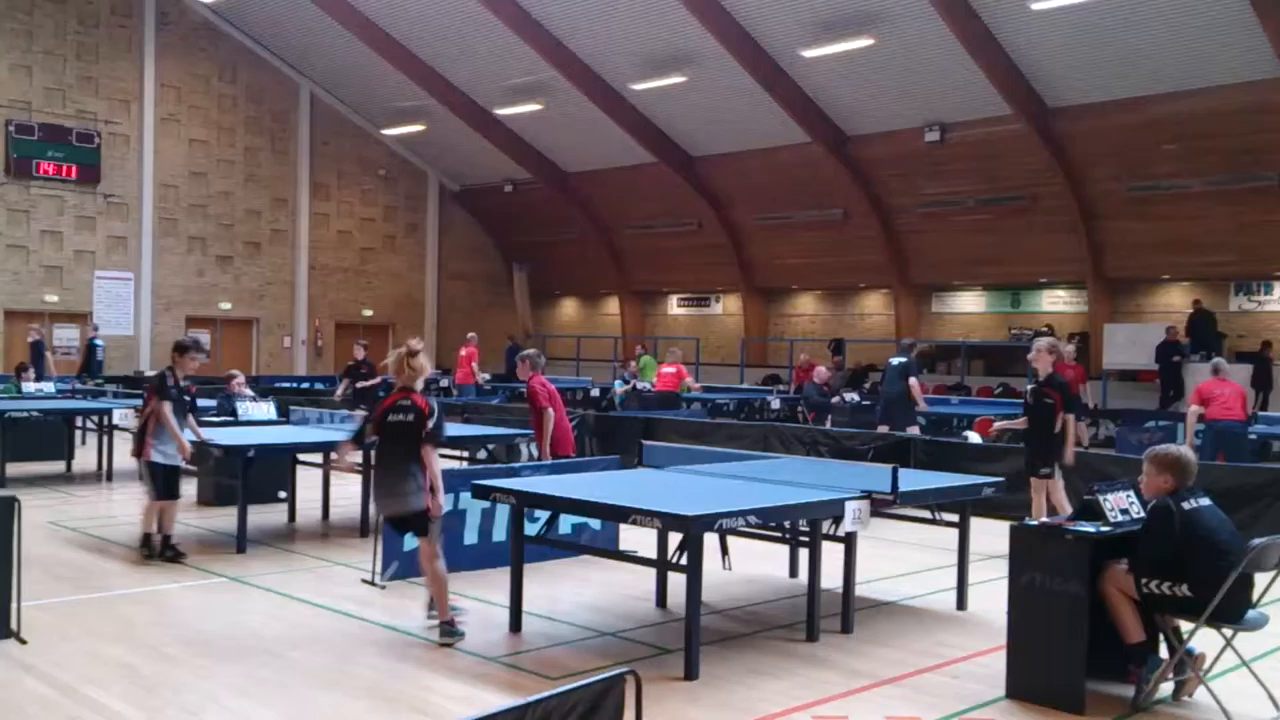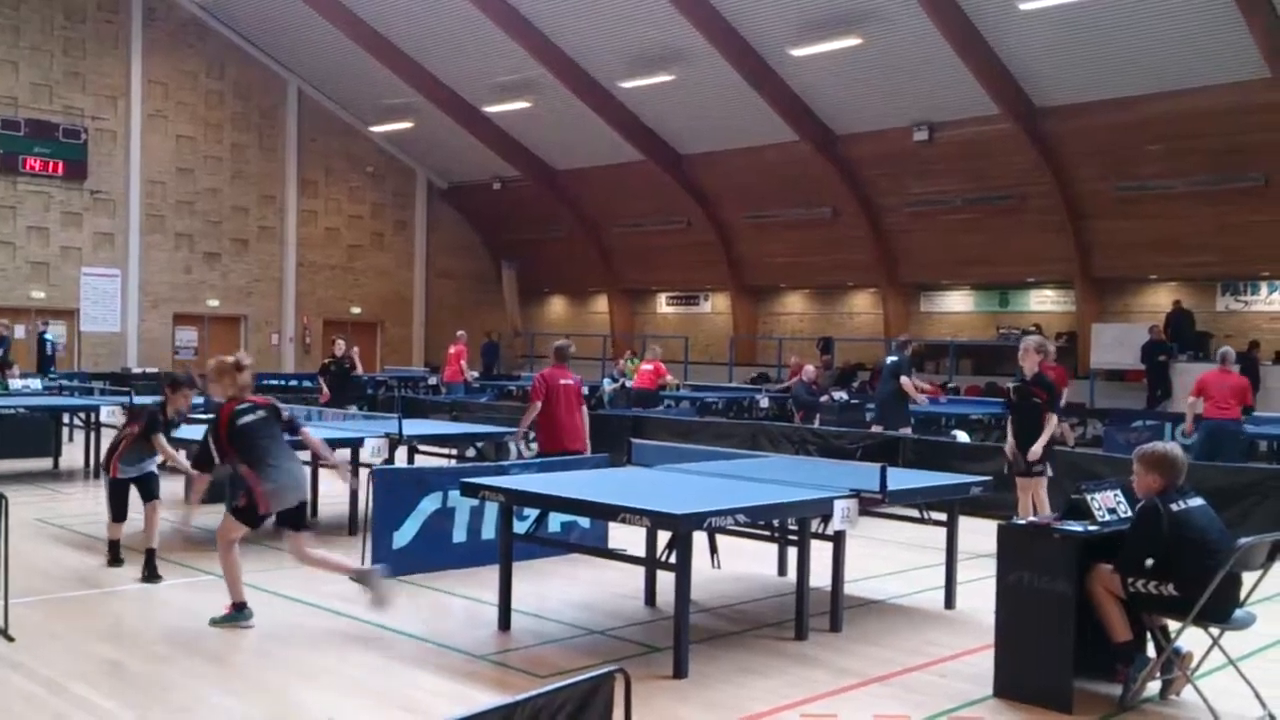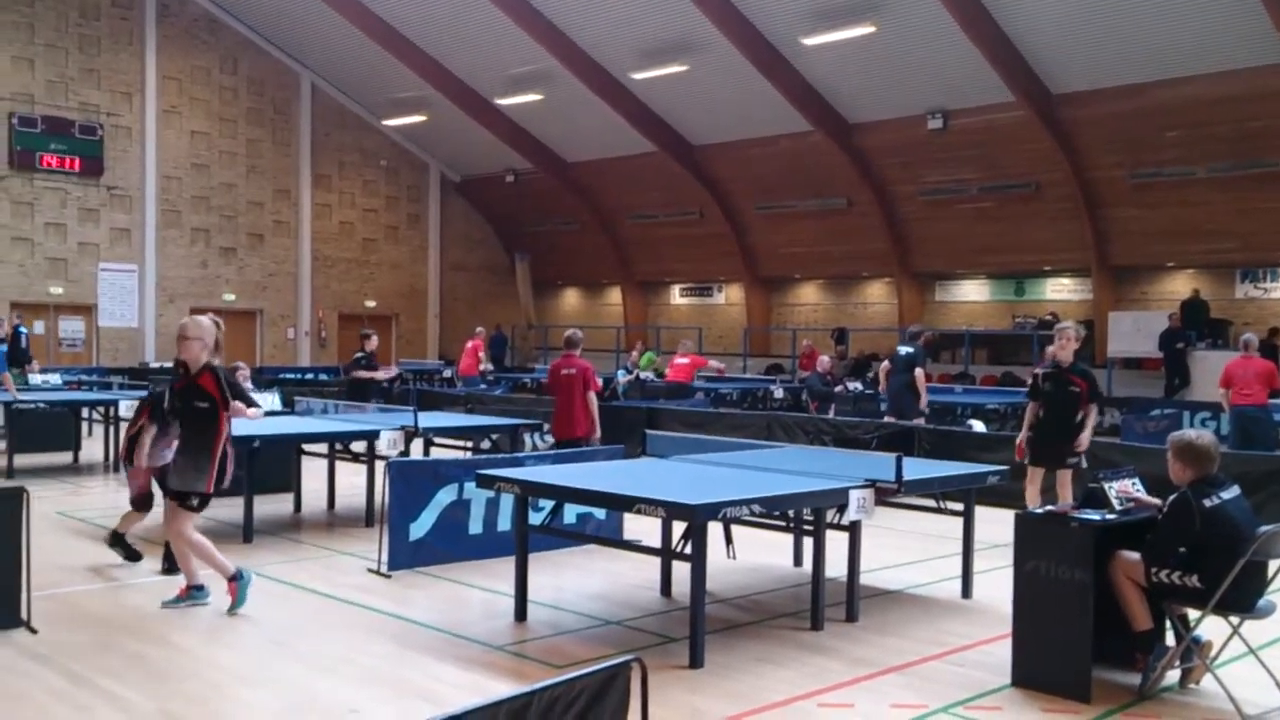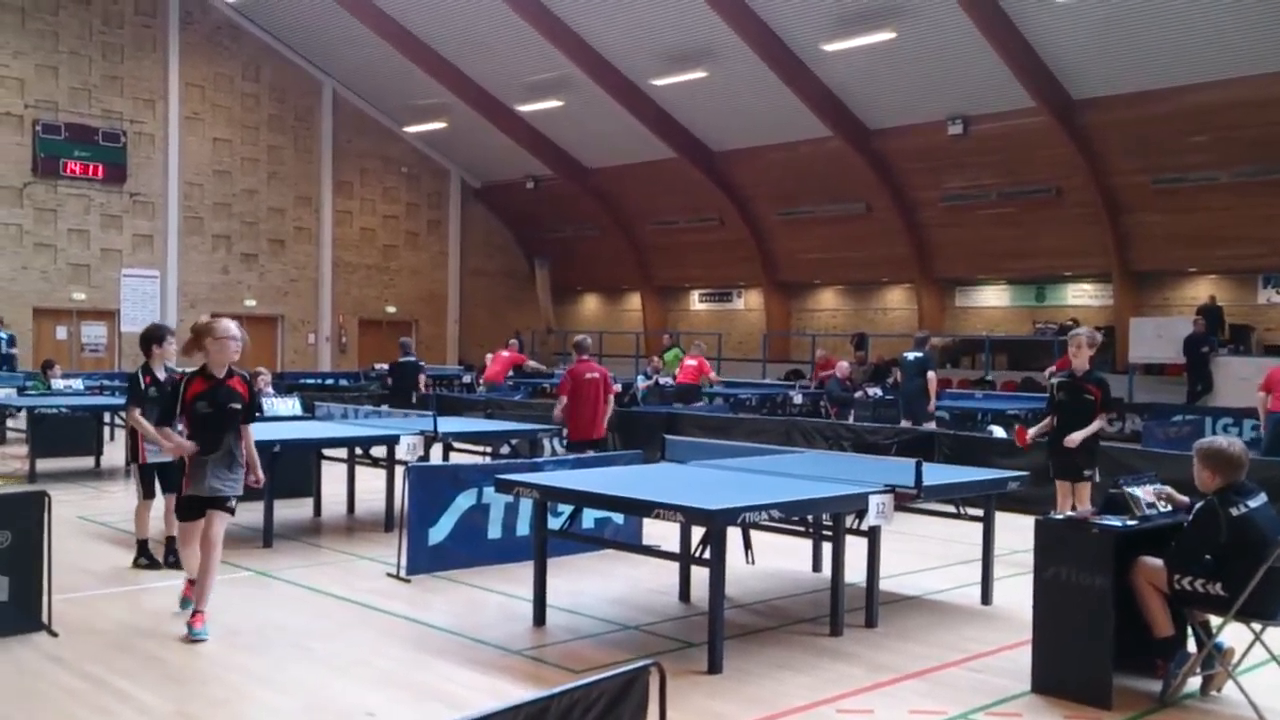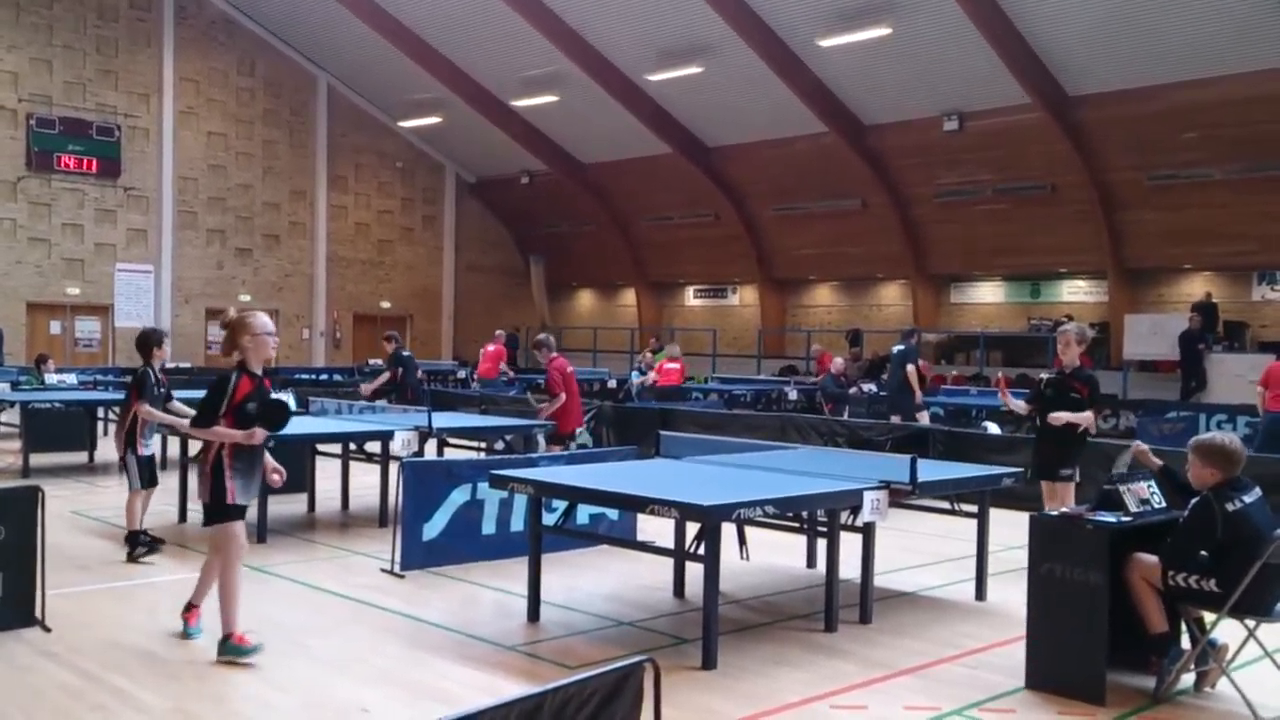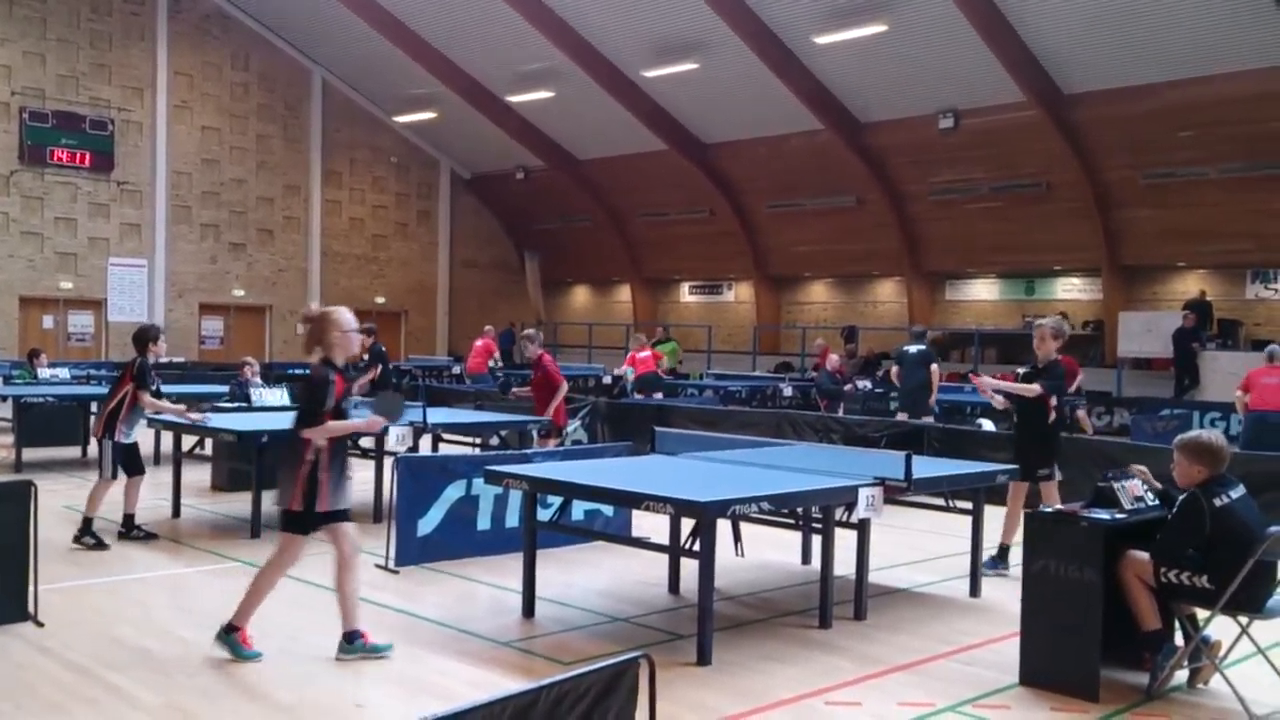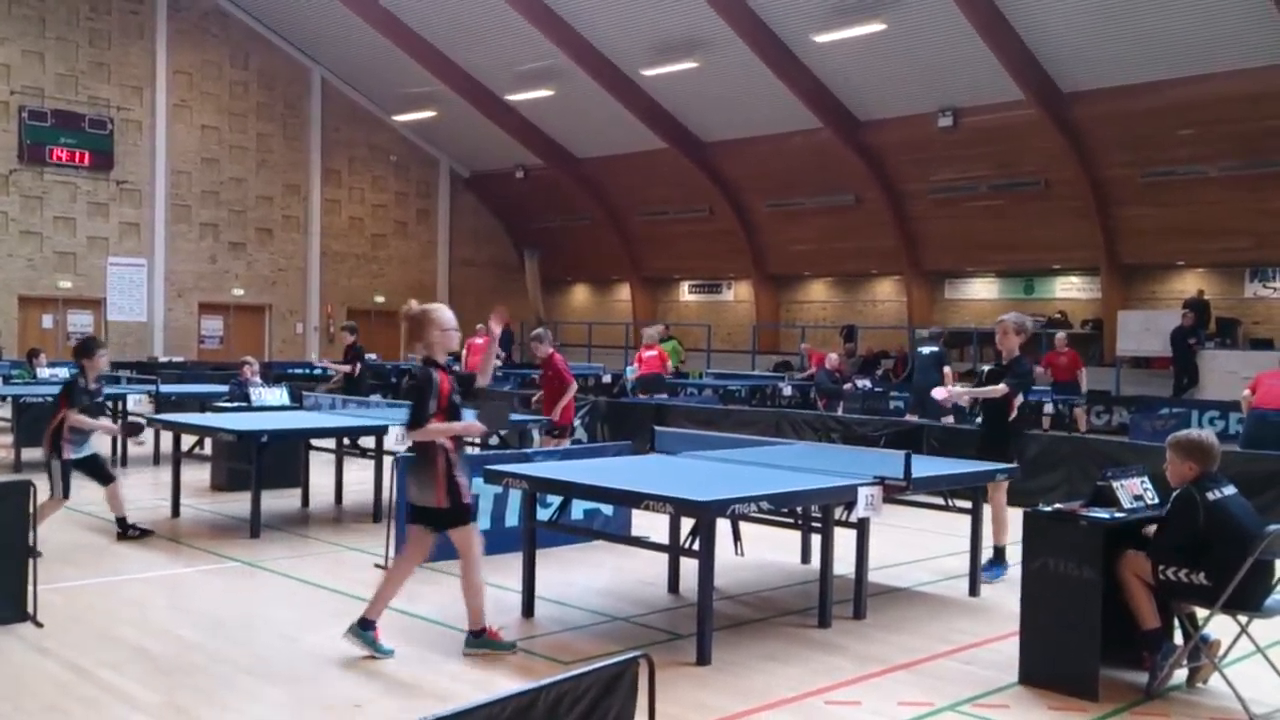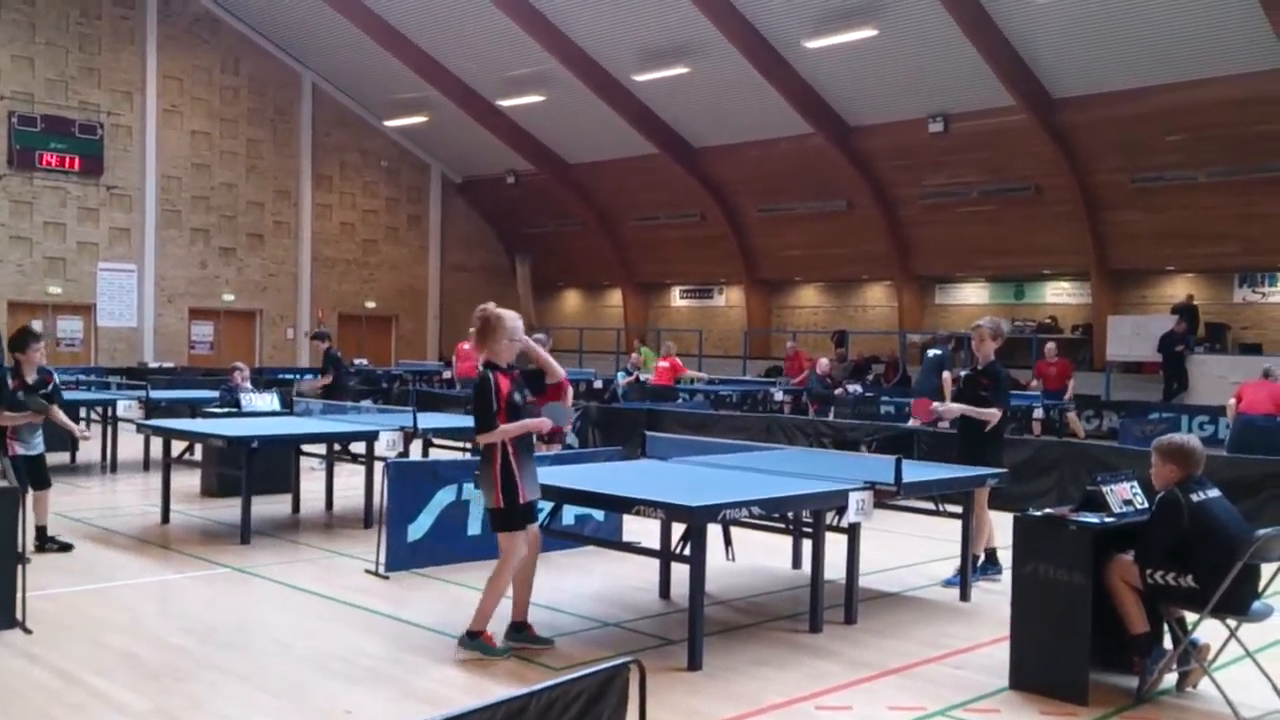
dt=0.5s
person 1, frame 1
left shoulder: (383, 406)
right shoulder: (428, 407)
left elbow: (354, 443)
right elbow: (429, 452)
left wrist: (341, 458)
right wrist: (439, 492)
left hip: (385, 493)
right hip: (412, 491)
left knee: (428, 542)
right knee: (434, 552)
left ankle: (436, 601)
right ankle: (447, 623)
person 1, frame 2
left shoulder: (220, 421)
right shoulder: (268, 405)
left elbow: (205, 473)
right elbow: (305, 434)
left wrist: (189, 509)
right wrist: (335, 462)
left hip: (266, 489)
right hip: (295, 482)
left knee: (226, 537)
right knee: (302, 551)
left ankle: (239, 608)
right ankle: (365, 573)
person 1, frame 3
left shoulder: (220, 379)
right shoulder: (179, 381)
left elbow: (254, 410)
right elbow: (175, 423)
left wrist: (242, 411)
right wrist: (143, 452)
left hip: (208, 466)
right hip: (183, 465)
left knee: (182, 531)
right knee: (172, 527)
left ankle: (236, 577)
right ankle: (195, 587)
person 1, frame 4
left shoulder: (243, 384)
right shoulder: (188, 384)
right elbow: (164, 425)
left wrist: (255, 465)
right wrist: (177, 444)
left hip: (228, 473)
right hip: (193, 472)
left knee: (212, 539)
right knee: (188, 539)
left ankle: (198, 614)
right ankle: (192, 581)
person 1, frame 5
left shoulder: (263, 383)
right shoulder: (230, 381)
right elbow: (198, 427)
left wrist: (266, 461)
right wrist: (242, 436)
left hip: (245, 478)
right hip: (221, 476)
left knee: (222, 550)
right knee: (235, 550)
left ankle: (193, 607)
right ankle: (231, 638)
person 1, frame 6
left shoulder: (337, 376)
right shoulder: (322, 378)
right elbow: (309, 429)
right wrist: (360, 425)
left hip: (328, 482)
right hip: (308, 480)
left knee: (349, 551)
right knee: (286, 558)
left ankle: (352, 637)
right ankle: (234, 629)
person 1, frame 7
left shoulder: (444, 373)
right shoulder: (428, 377)
left elbow: (482, 380)
right elbow: (414, 431)
left wrist: (492, 342)
right wrist: (462, 428)
left hip: (431, 476)
right hip: (440, 475)
left knee: (413, 554)
right knee: (473, 550)
left ankle: (366, 624)
right ankle: (478, 633)
person 1, frame 8
left shoulder: (514, 375)
right shoulder: (488, 381)
left elbow: (557, 376)
right elbow: (484, 435)
left wrist: (533, 347)
right wrist: (529, 424)
left hip: (522, 474)
right hip: (503, 477)
left knee: (531, 548)
right knee: (513, 556)
left ankle: (518, 627)
right ankle: (474, 635)
person 2, frame 1
left shoulder: (1164, 508)
right shoulder: (1200, 501)
left elbow: (1140, 564)
left wrist: (1126, 564)
right wrist: (1132, 564)
left hip: (1209, 597)
right hip: (1235, 596)
left knee: (1111, 577)
right knee: (1153, 581)
left ankle: (1146, 665)
right ankle: (1182, 657)
person 2, frame 2
left shoulder: (1152, 508)
right shoulder: (1193, 500)
left elbow: (1126, 564)
left hip: (1196, 597)
right hip: (1224, 596)
left knee: (1098, 577)
right knee: (1142, 580)
left ankle: (1133, 664)
right ankle: (1169, 655)
person 2, frame 3
left shoulder: (1186, 500)
right shoulder: (1228, 488)
left elbow: (1153, 554)
right wrist: (1155, 504)
left hip: (1220, 588)
right hip: (1247, 586)
left knee: (1120, 563)
right knee: (1170, 565)
left ankle: (1153, 651)
right ankle: (1189, 644)
person 2, frame 4
left shoulder: (1212, 509)
right shoulder: (1254, 494)
left elbow: (1176, 561)
right wrist: (1182, 502)
left hip: (1243, 596)
left knee: (1142, 569)
right knee: (1186, 577)
left ankle: (1175, 658)
right ankle: (1210, 651)
person 2, frame 5
left shoulder: (1207, 506)
right shoulder: (1247, 489)
left elbow: (1172, 556)
right elbow: (1189, 486)
right wrist: (1154, 464)
left hip: (1238, 592)
left knee: (1136, 565)
right knee: (1182, 569)
left ankle: (1169, 655)
right ankle: (1204, 648)
person 2, frame 6
left shoulder: (1196, 501)
right shoulder: (1230, 486)
left elbow: (1162, 553)
right wrist: (1154, 485)
left hip: (1231, 588)
right hip: (1256, 584)
left knee: (1130, 563)
right knee: (1171, 568)
left ankle: (1162, 651)
right ankle: (1198, 644)
person 2, frame 7
left shoulder: (1188, 496)
right shoulder: (1223, 487)
left elbow: (1159, 551)
left wrist: (1156, 536)
right wrist: (1162, 534)
left hip: (1229, 586)
right hip: (1254, 583)
left knee: (1128, 562)
right knee: (1171, 568)
left ankle: (1161, 651)
right ankle: (1197, 644)
person 2, frame 8
left shoulder: (1172, 499)
right shoulder: (1209, 491)
left elbow: (1145, 555)
left wrist: (1132, 556)
right wrist: (1139, 556)
left hip: (1216, 589)
right hip: (1241, 588)
left knee: (1116, 568)
right knee: (1157, 573)
left ankle: (1150, 656)
right ankle: (1186, 649)
person 3, frame 1
left shoulder: (188, 388)
right shoulder: (164, 379)
right elbow: (165, 412)
left wrist: (201, 437)
right wrist: (181, 440)
left hip: (172, 450)
right hip: (152, 447)
left knee: (172, 498)
right knee: (157, 497)
left ankle: (166, 546)
right ankle: (146, 542)
person 3, frame 2
left shoulder: (177, 416)
right shoulder: (152, 413)
right elbow: (162, 447)
right wrist: (191, 470)
left hip: (145, 463)
right hip: (121, 463)
left knee: (154, 505)
right knee: (118, 517)
left ankle: (150, 561)
right ankle: (113, 547)
person 3, frame 3
right shoulder: (164, 398)
right wrist: (141, 468)
left hip: (163, 452)
right hip: (142, 455)
right knee: (144, 507)
left ankle: (170, 555)
right ankle: (116, 535)
person 3, frame 4
left shoulder: (175, 378)
right shoulder: (139, 378)
right elbow: (133, 417)
right wrist: (160, 440)
left hip: (169, 450)
right hip: (145, 450)
left knee: (173, 497)
right knee: (146, 500)
left ankle: (171, 550)
right ankle: (142, 552)
person 3, frame 5
left shoulder: (159, 377)
right shoulder: (145, 375)
left elbow: (171, 404)
right elbow: (142, 410)
left wrist: (198, 416)
right wrist: (176, 423)
left hip: (145, 441)
right hip: (132, 441)
left knee: (150, 486)
right knee: (138, 490)
left ankle: (135, 532)
right ankle: (134, 545)
person 3, frame 6
left shoulder: (149, 371)
right shoulder: (141, 365)
left elbow: (159, 402)
right elbow: (145, 401)
left wrist: (188, 415)
right wrist: (179, 410)
left hip: (126, 431)
right hip: (112, 429)
left knee: (137, 475)
right knee: (107, 479)
left ankle: (128, 526)
right ankle: (84, 531)
person 3, frame 7
left shoulder: (97, 386)
right shoulder: (74, 384)
left elbow: (97, 421)
right elbow: (71, 418)
left wrist: (122, 431)
right wrist: (107, 427)
left hip: (83, 447)
right hip: (61, 447)
left knee: (110, 483)
right knee: (59, 498)
left ankle: (124, 527)
person 3, frame 8
left shoulder: (47, 376)
left elbow: (54, 409)
left wrist: (73, 427)
right wrist: (28, 416)
left hip: (34, 441)
left knee: (43, 488)
left ankle: (42, 538)
person 4, frame 1
left shoulder: (1061, 385)
right shoulder: (1032, 387)
left elbow: (1069, 419)
left wrist: (1069, 449)
right wrist: (1003, 425)
left hip: (1051, 447)
right hip: (1033, 447)
left knee: (1056, 494)
right knee: (1036, 492)
person 4, frame 2
left shoulder: (1047, 385)
right shoulder: (1015, 386)
left elbow: (1053, 419)
left wrist: (1040, 444)
right wrist: (1010, 438)
left hip: (1038, 449)
right hip: (1019, 446)
left knee: (1039, 493)
right knee: (1023, 492)
person 4, frame 3
left shoulder: (1084, 374)
right shoulder: (1042, 372)
left elbow: (1092, 407)
right elbow: (1033, 404)
left wrist: (1087, 432)
right wrist: (1025, 430)
left hip: (1069, 437)
right hip: (1043, 435)
left knee: (1063, 485)
right knee: (1031, 484)
person 4, frame 4
left shoulder: (1099, 382)
right shoulder: (1058, 381)
left elbow: (1102, 418)
left wrist: (1082, 434)
right wrist: (1035, 430)
left hip: (1085, 448)
right hip: (1059, 446)
left knee: (1082, 499)
right knee: (1064, 498)
person 4, frame 5
left shoulder: (1088, 380)
right shoulder: (1047, 379)
left elbow: (1090, 416)
right elbow: (1027, 407)
left wrist: (1068, 416)
right wrist: (1010, 401)
left hip: (1070, 446)
right hip: (1044, 444)
left knee: (1065, 501)
right knee: (1049, 499)
person 4, frame 6
left shoulder: (1058, 372)
right shoulder: (1024, 371)
left elbow: (1034, 390)
right elbow: (1005, 403)
left wrist: (997, 383)
right wrist: (990, 394)
left hip: (1045, 444)
right hip: (1022, 442)
left knee: (1050, 502)
right knee: (1014, 499)
right ankle: (1001, 557)
person 4, frame 7
left shoulder: (1023, 369)
right shoulder: (991, 368)
left elbow: (1000, 390)
right elbow: (974, 399)
left wrist: (964, 391)
right wrist: (958, 396)
left hip: (1008, 441)
right hip: (988, 438)
left knee: (997, 498)
right knee: (996, 498)
left ankle: (998, 559)
right ankle: (998, 556)
person 4, frame 8
left shoulder: (999, 376)
right shoulder: (968, 374)
left elbow: (995, 414)
right elbow: (958, 408)
left wrist: (961, 410)
right wrist: (943, 409)
left hip: (987, 449)
right hip: (967, 446)
left knee: (979, 505)
right knee: (977, 505)
left ankle: (971, 566)
right ankle: (991, 562)
